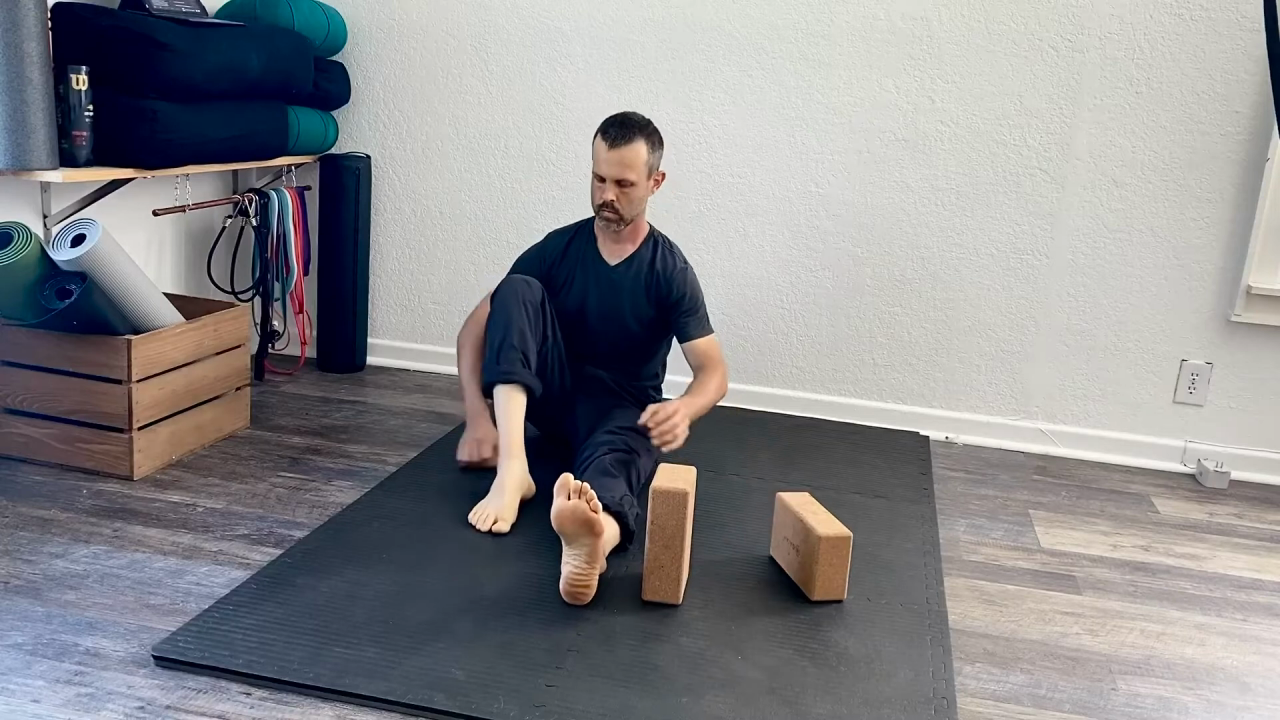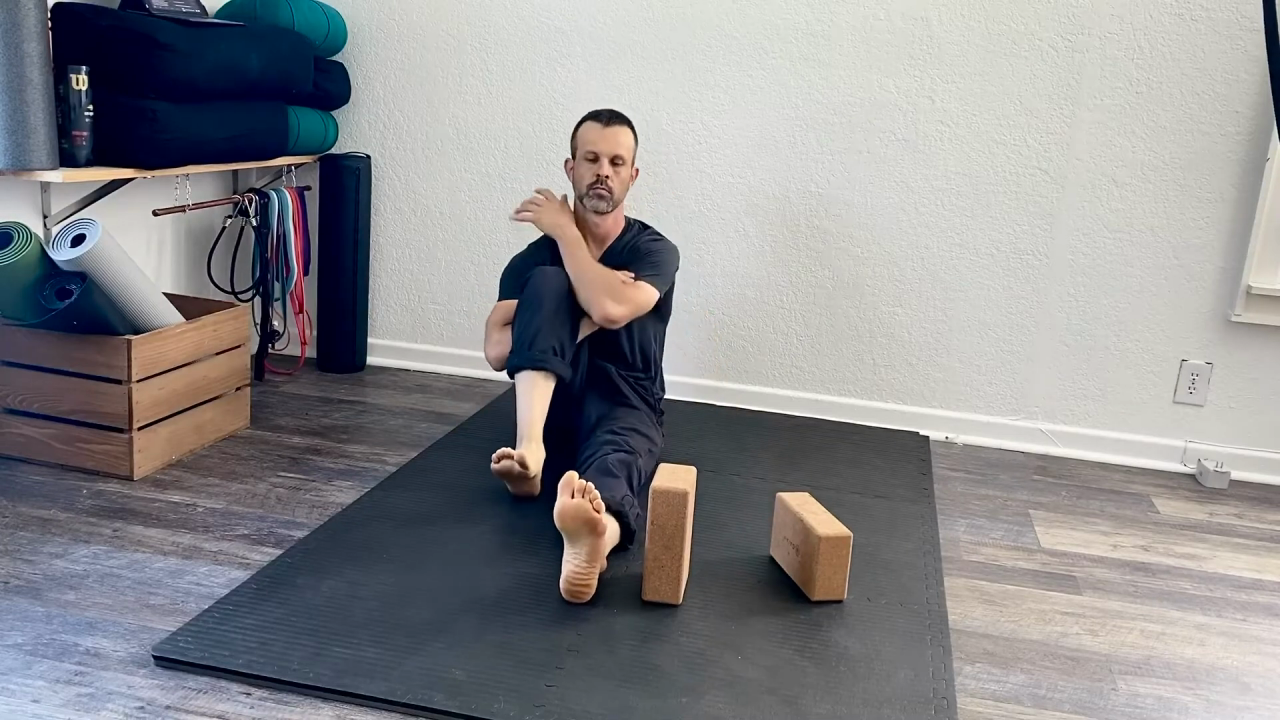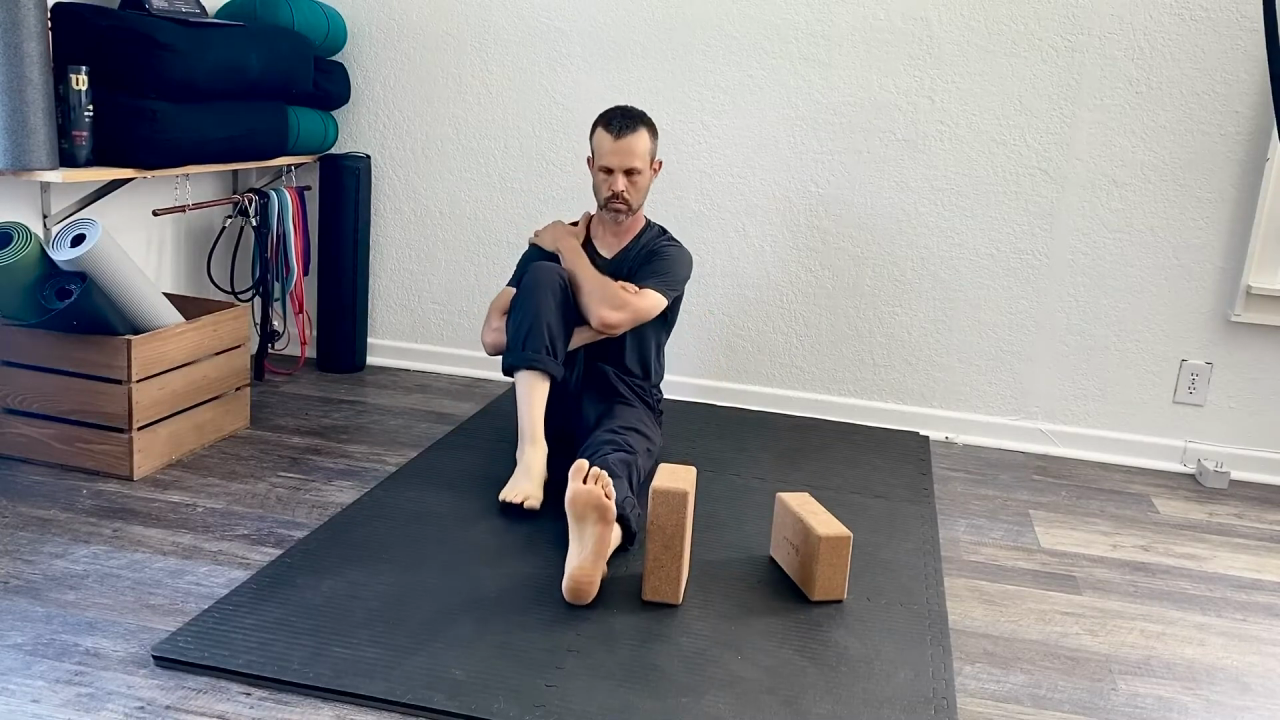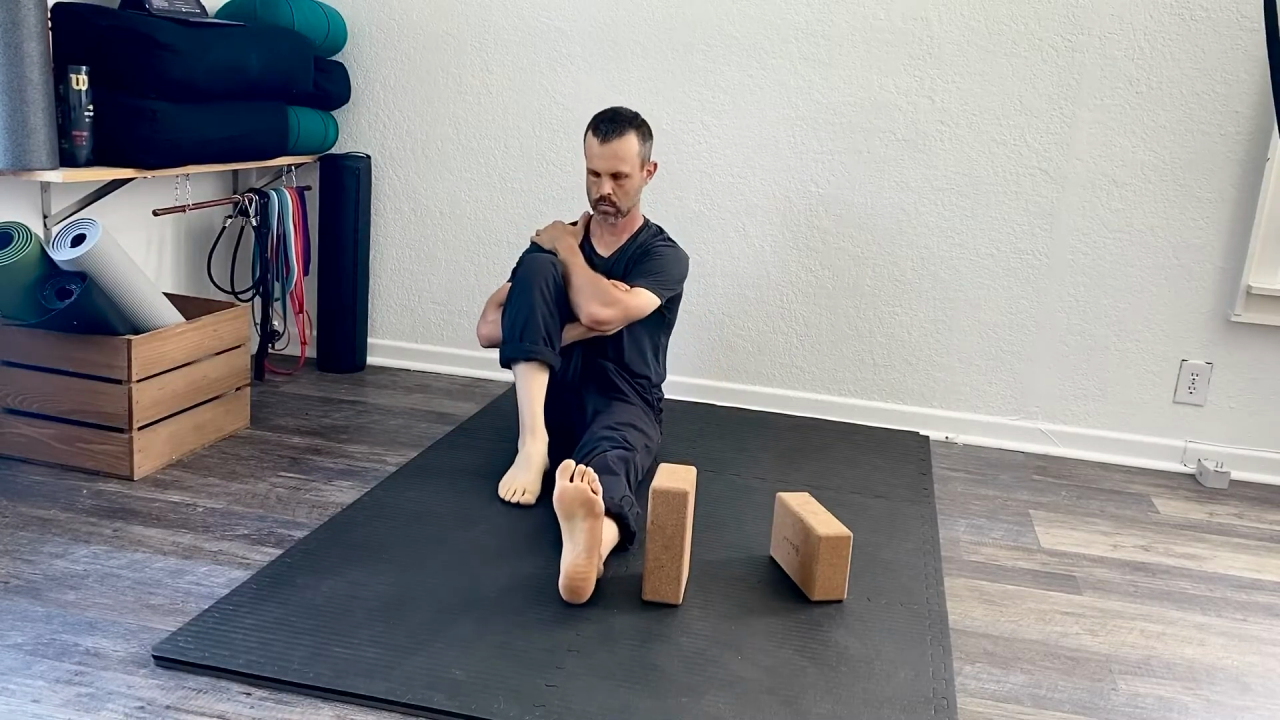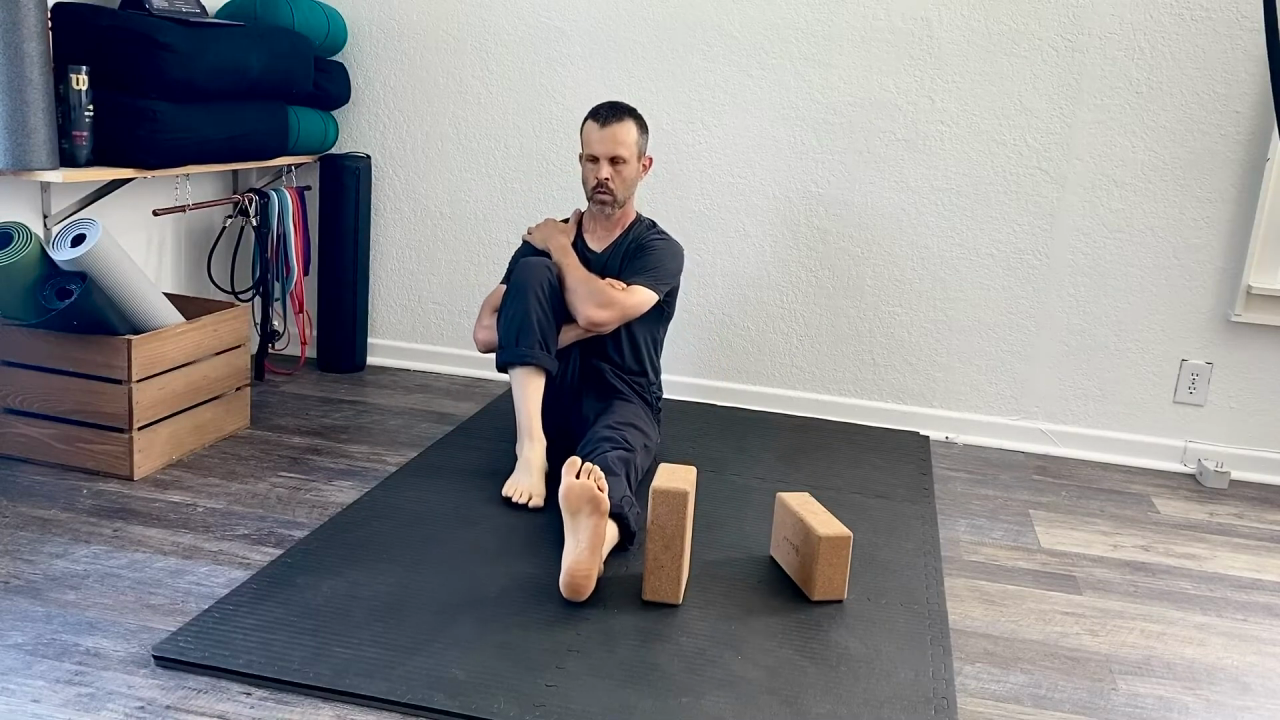
dt=1s
person 1, frame 1
left shoulder: (669, 271)
right shoulder: (558, 247)
left elbow: (712, 368)
right elbow: (479, 326)
left wrist: (683, 410)
right wrist: (478, 417)
left hip: (623, 408)
right hip: (555, 394)
left knee: (608, 468)
right knee: (517, 290)
left ankle: (592, 542)
right ankle: (513, 470)
person 1, frame 2
left shoulder: (654, 250)
right shoulder: (532, 257)
left elbow: (612, 309)
right elbow: (497, 351)
left wrist: (563, 229)
right wrist: (586, 318)
left hip: (626, 407)
right hip: (554, 403)
left knee: (609, 470)
right knee: (547, 283)
left ankle: (592, 543)
right ankle: (530, 448)
person 1, frame 3
left shoulder: (668, 256)
right shoulder: (550, 246)
left elbow: (609, 314)
right elbow: (493, 335)
left wrist: (568, 246)
right wrist: (590, 330)
left hip: (624, 408)
right hip: (553, 404)
left knee: (611, 467)
right knee: (543, 278)
left ankle: (592, 548)
right ankle: (532, 451)
person 1, frame 4
left shoulder: (665, 256)
right shoulder: (551, 243)
left elbow: (600, 310)
right elbow: (488, 328)
left wrist: (567, 247)
right wrist: (581, 328)
left hip: (623, 404)
right hip: (553, 399)
left knee: (607, 462)
right knee: (538, 269)
left ankle: (589, 547)
right ankle: (533, 442)
person 1, frame 5
left shoulder: (659, 249)
right shoulder: (543, 243)
left elbow: (597, 312)
right elbow: (485, 333)
left wrist: (560, 246)
right wrist: (579, 328)
left hip: (622, 404)
right hip: (550, 399)
left knee: (609, 462)
right knee: (532, 273)
left ankle: (591, 545)
right ankle: (532, 447)
